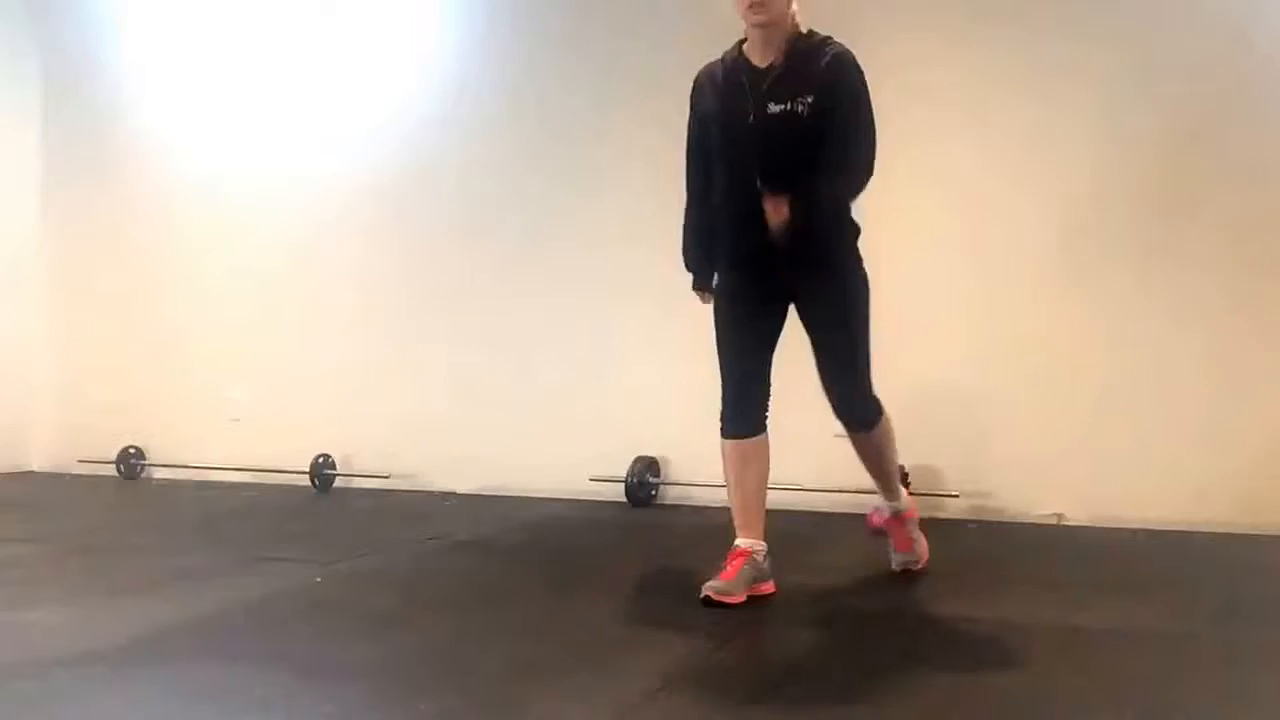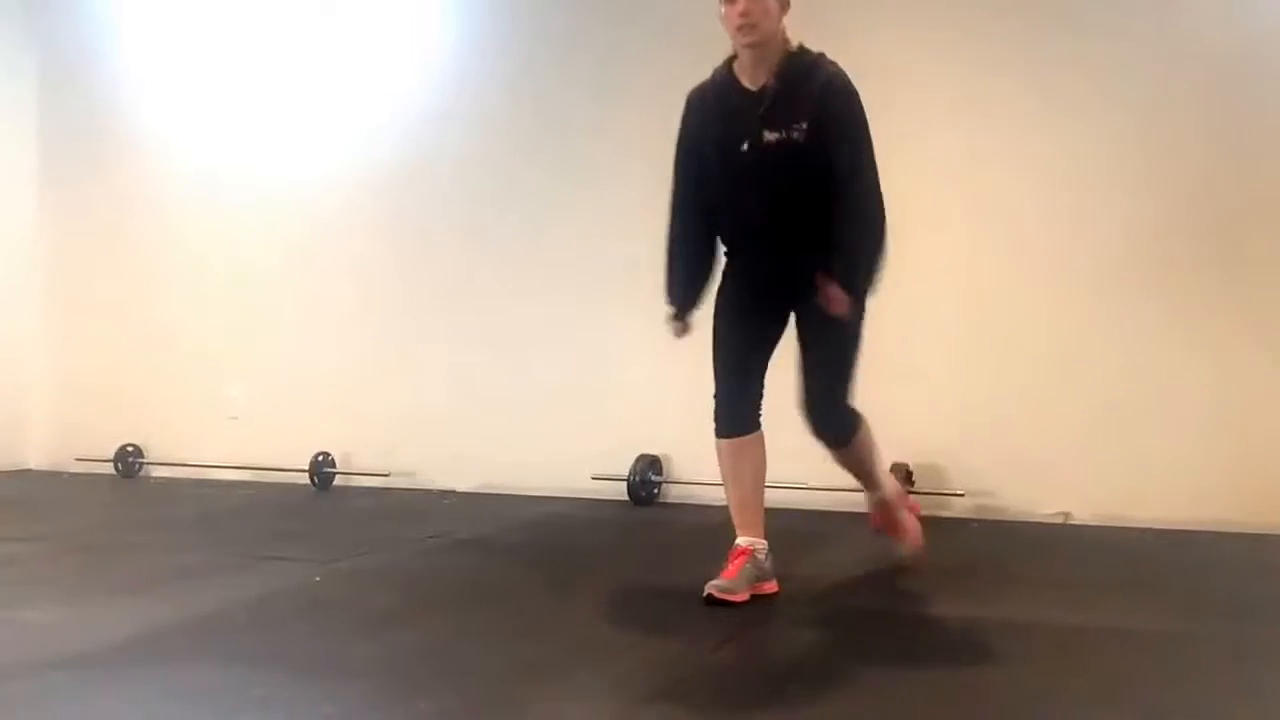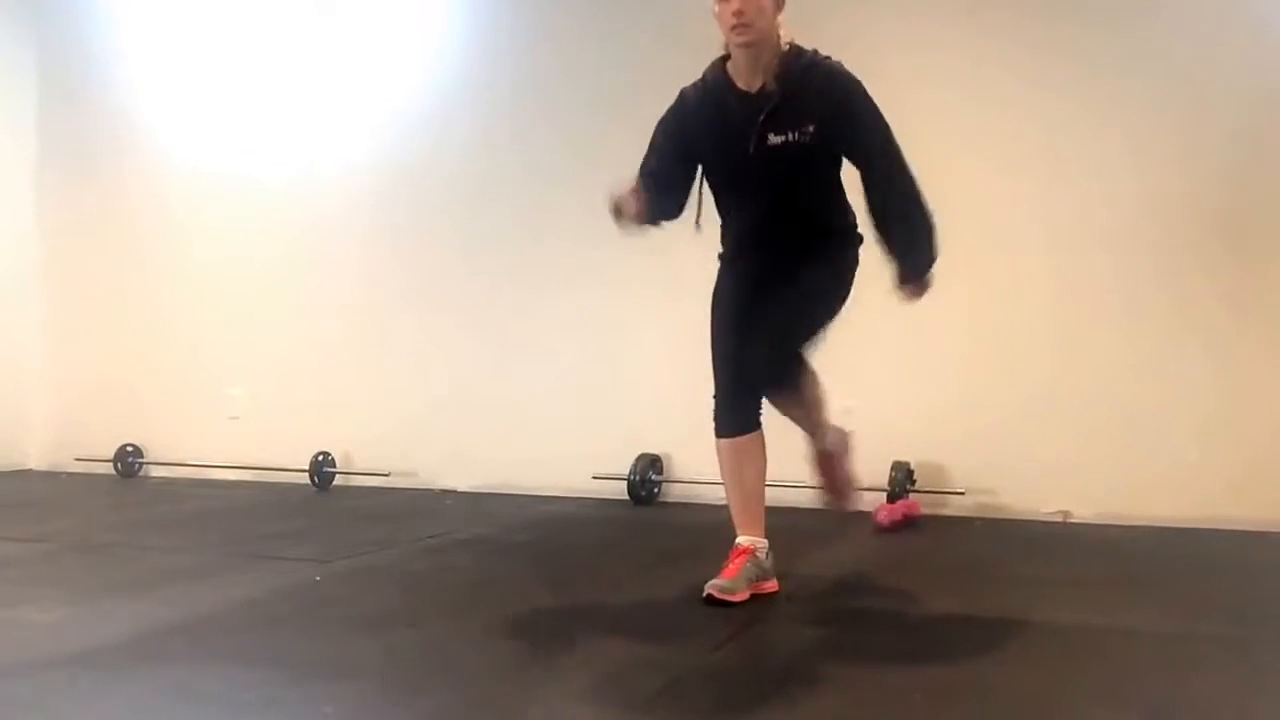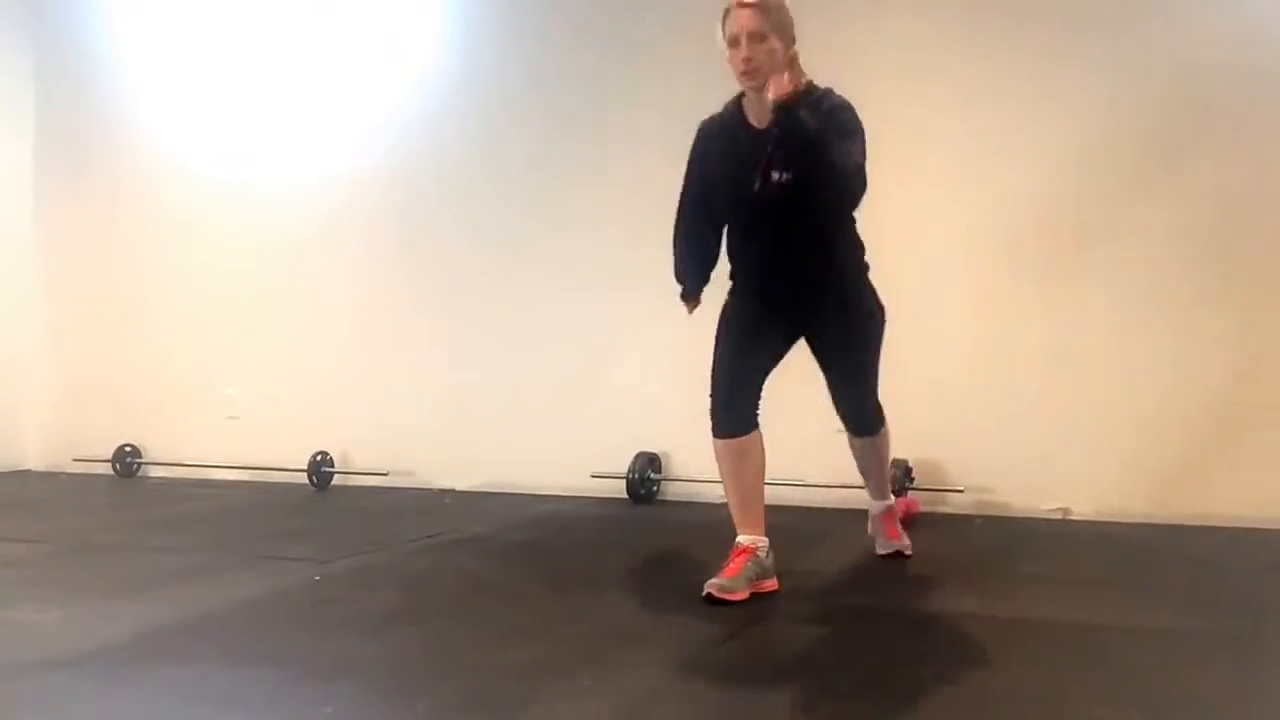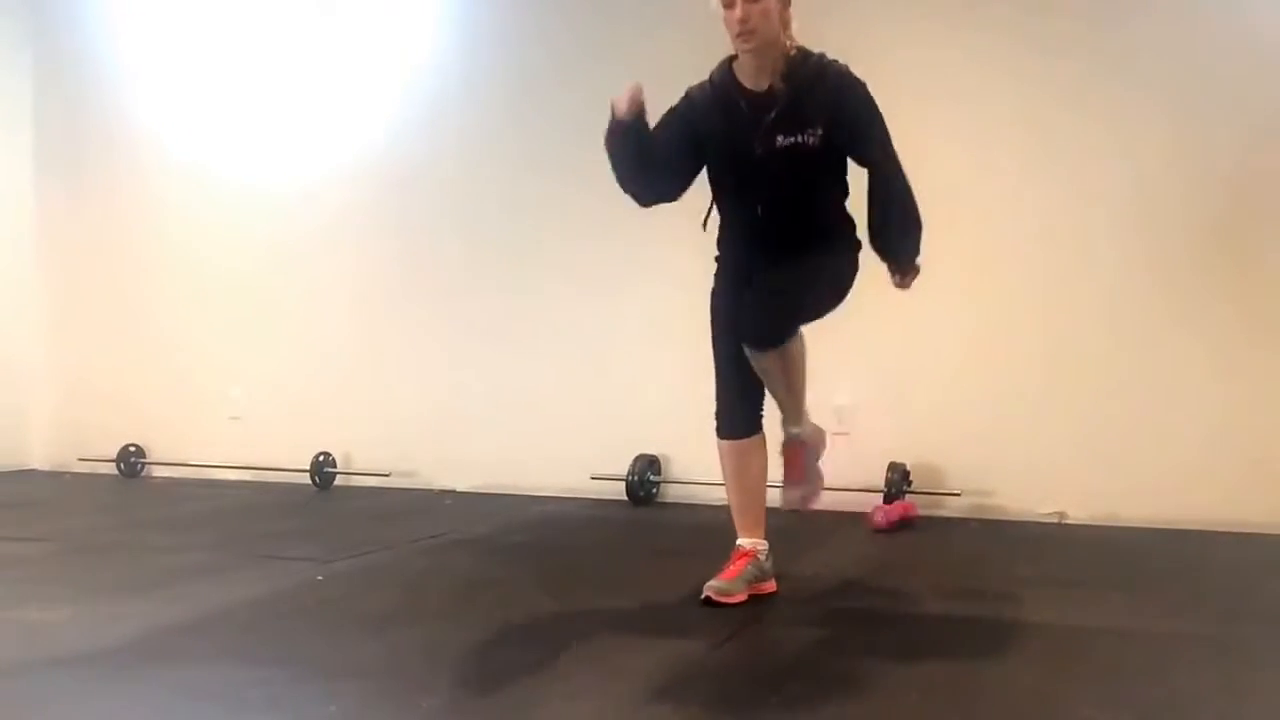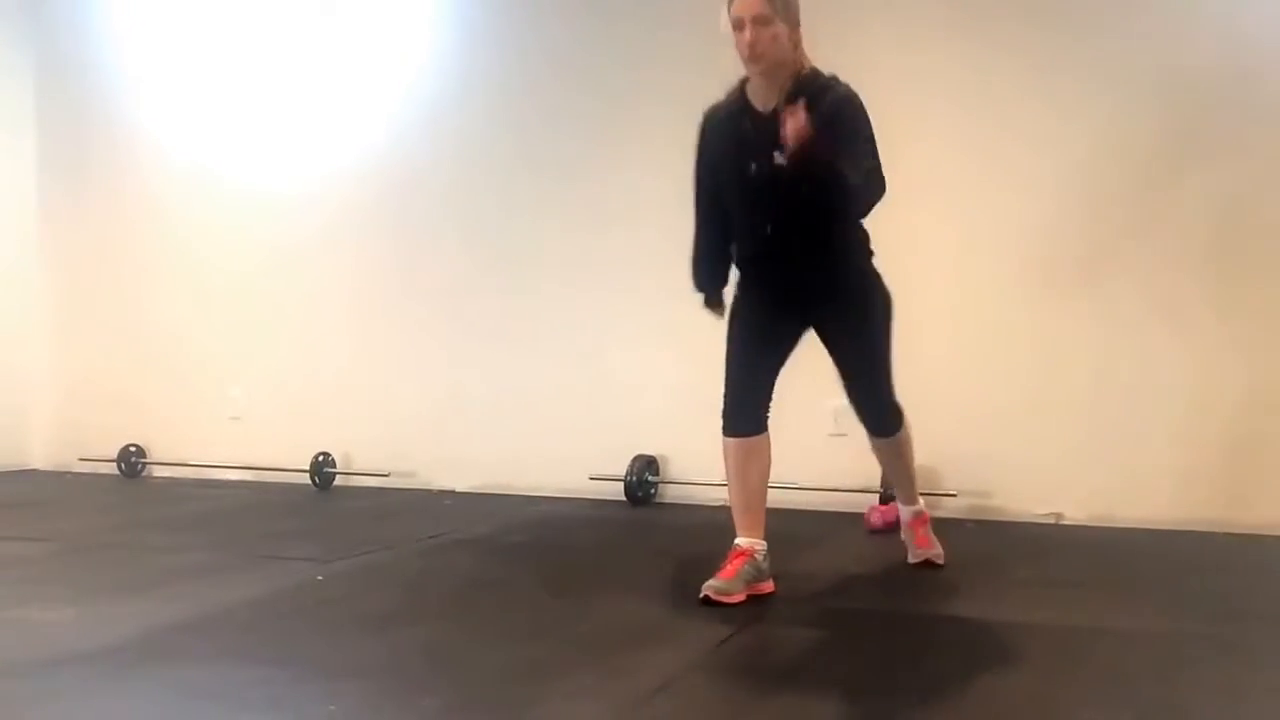
dt=0.4s
person 1, frame 1
left shoulder: (831, 67)
right shoulder: (712, 84)
left elbow: (854, 165)
right elbow: (701, 185)
left wrist: (800, 209)
right wrist: (700, 266)
left hip: (824, 262)
right hip: (743, 268)
left knee: (850, 394)
right knee: (740, 402)
left ankle: (897, 508)
right ankle: (750, 555)
person 1, frame 2
left shoulder: (825, 86)
right shoulder: (705, 104)
left elbow: (859, 189)
right elbow: (691, 207)
left wrist: (851, 278)
right wrist: (682, 294)
left hip: (826, 274)
right hip: (748, 276)
left knee: (824, 409)
right knee: (733, 404)
left ankle: (886, 496)
right ankle: (751, 554)
person 1, frame 3
left shoulder: (825, 84)
right shoulder: (699, 103)
left elbow: (885, 170)
right elbow: (664, 187)
left wrist: (913, 256)
right wrist: (634, 203)
left hip: (823, 257)
right hip: (746, 264)
left knee: (773, 351)
right knee: (733, 400)
left ankle: (827, 442)
right ankle: (751, 553)
person 1, frame 4
left shoulder: (829, 115)
right shoulder: (715, 136)
left elbow: (846, 188)
right elbow: (698, 216)
left wrist: (792, 119)
right wrist: (691, 280)
left hip: (836, 294)
right hip: (756, 296)
left knee: (858, 410)
right knee: (729, 401)
left ankle: (882, 509)
right ankle: (752, 552)
person 1, frame 5
left shoulder: (831, 87)
right shoulder: (704, 105)
left elbow: (883, 169)
right elbow: (654, 183)
left wrist: (901, 250)
right wrist: (626, 130)
left hip: (821, 255)
right hip: (742, 267)
left knee: (764, 320)
right knee: (735, 405)
left ankle: (801, 435)
right ankle: (752, 555)
person 1, frame 6
left shoulder: (834, 105)
right shoulder: (721, 122)
left elbow: (866, 189)
right elbow: (712, 209)
left wrist: (810, 147)
right wrist: (709, 281)
left hip: (843, 285)
right hip: (764, 289)
left knee: (875, 404)
right knee: (742, 404)
left ankle: (913, 515)
right ankle: (749, 555)
